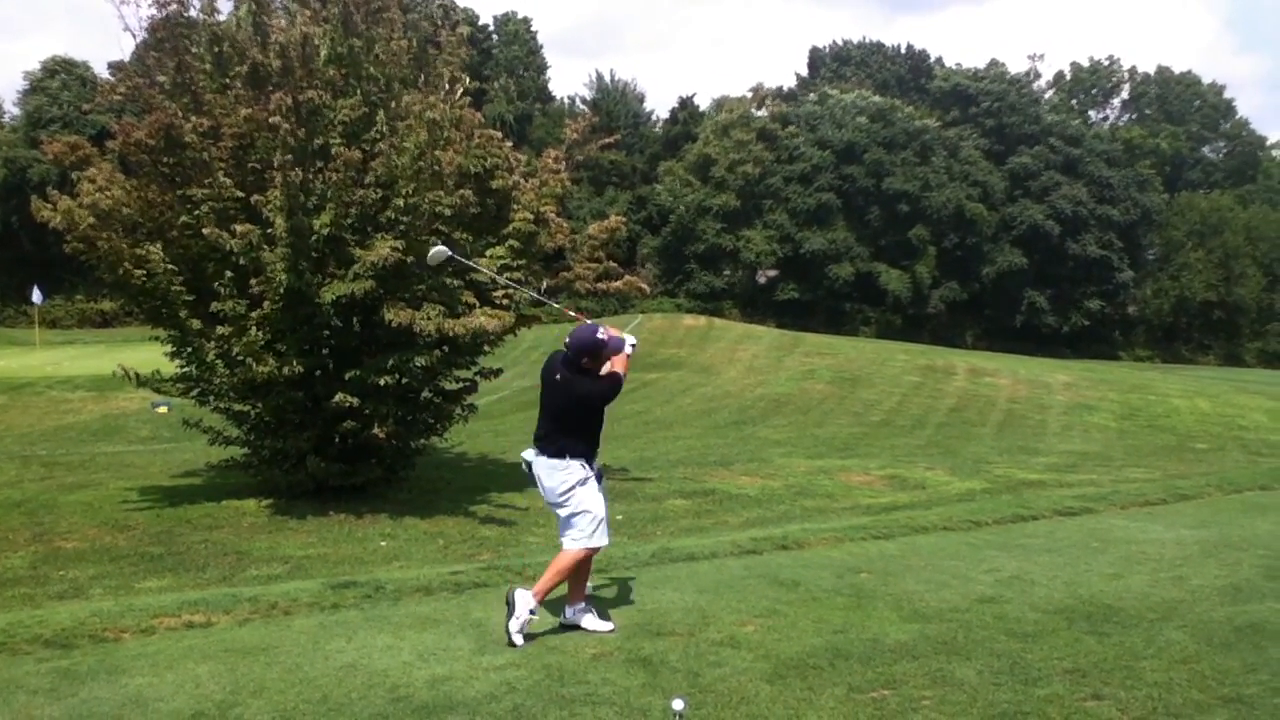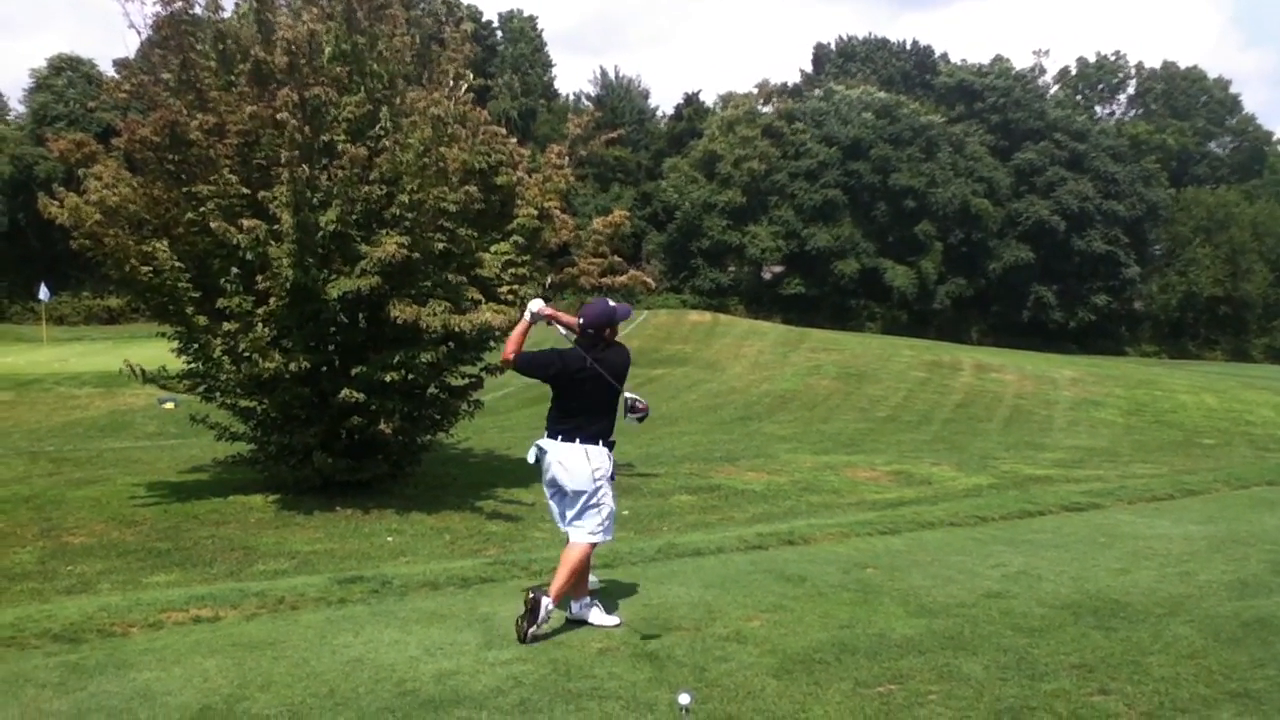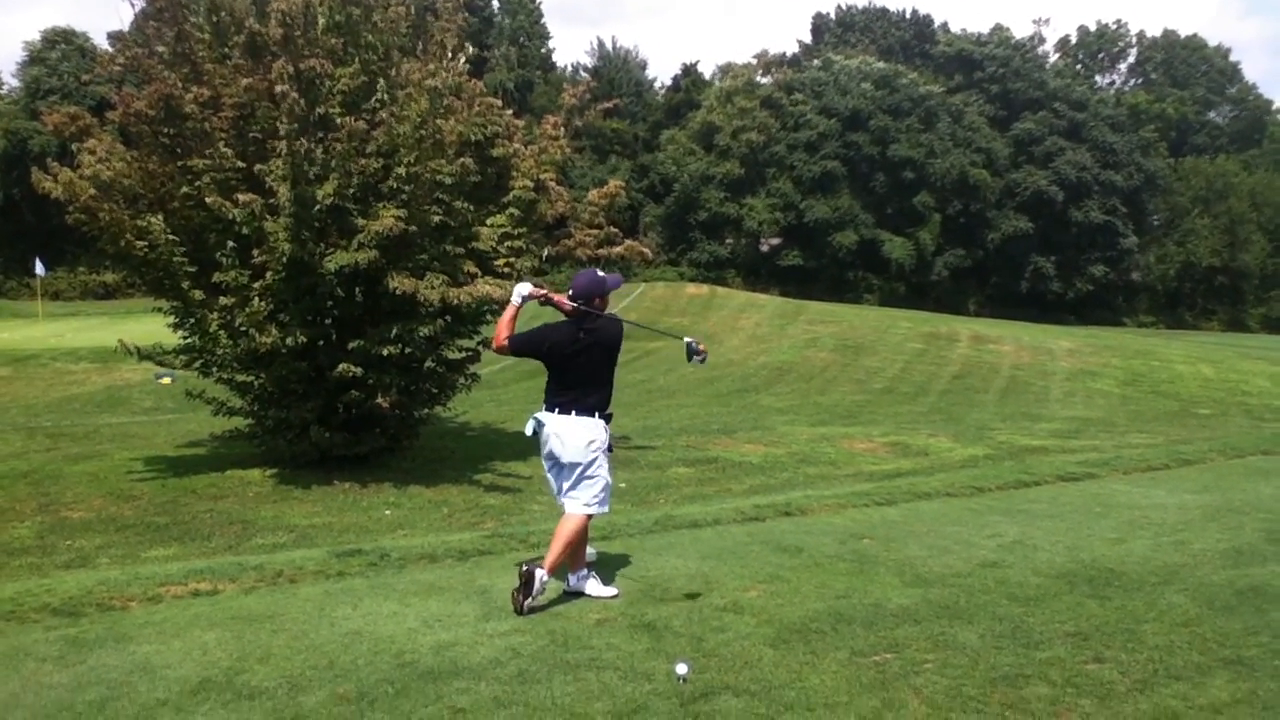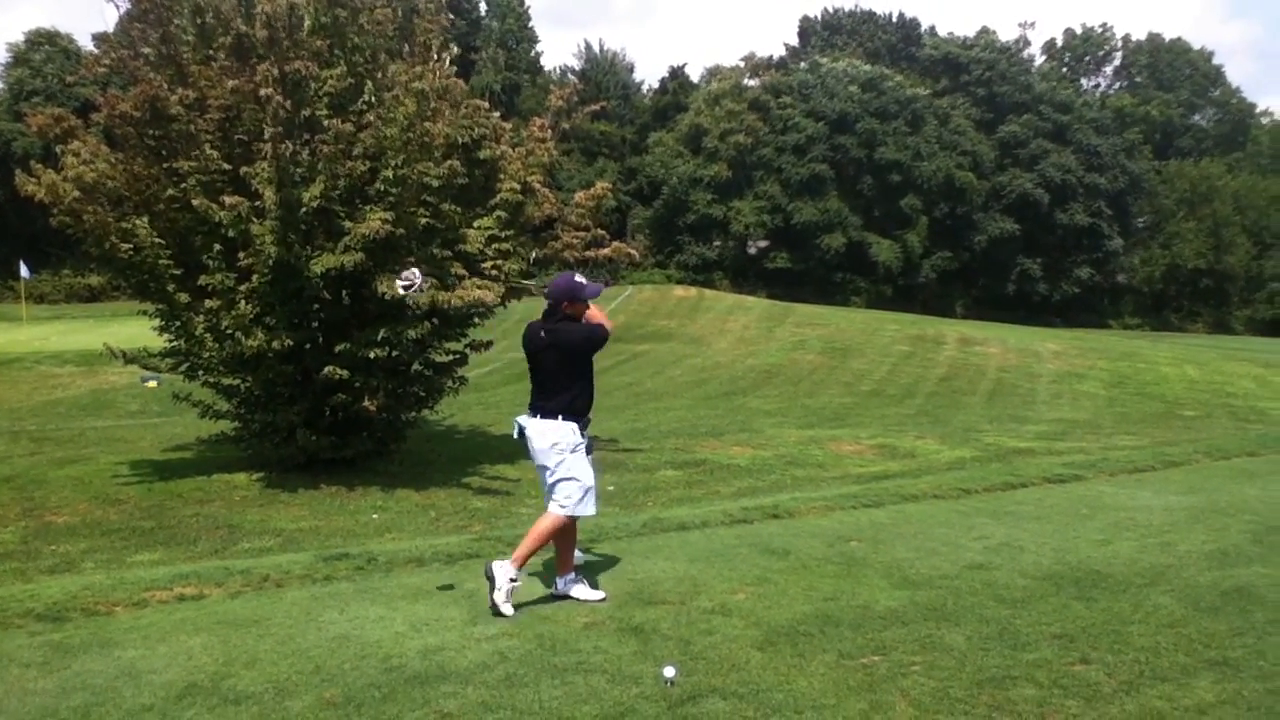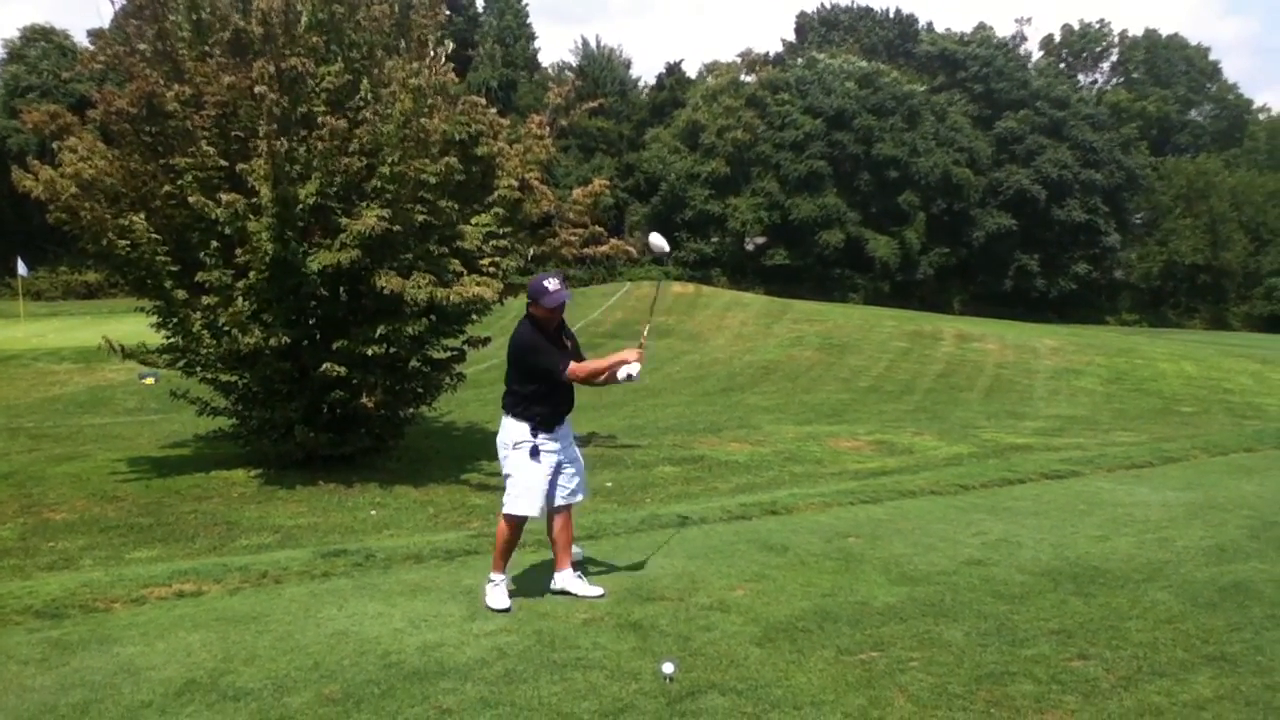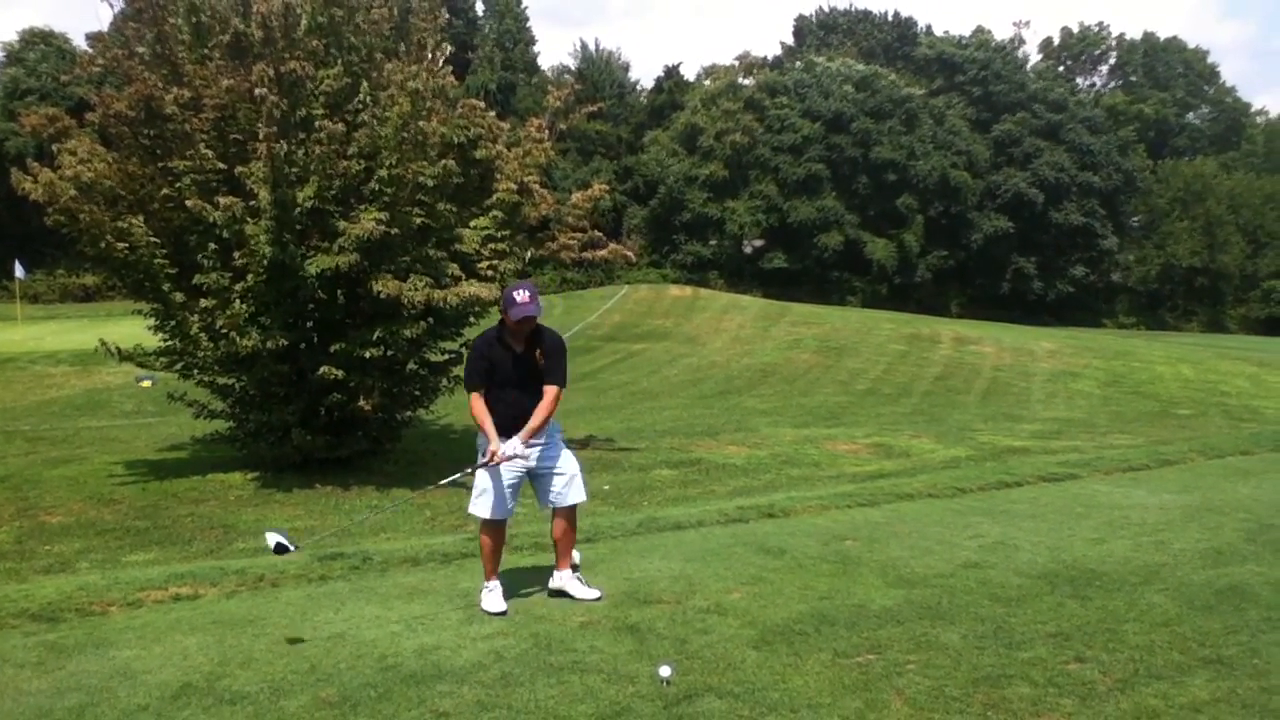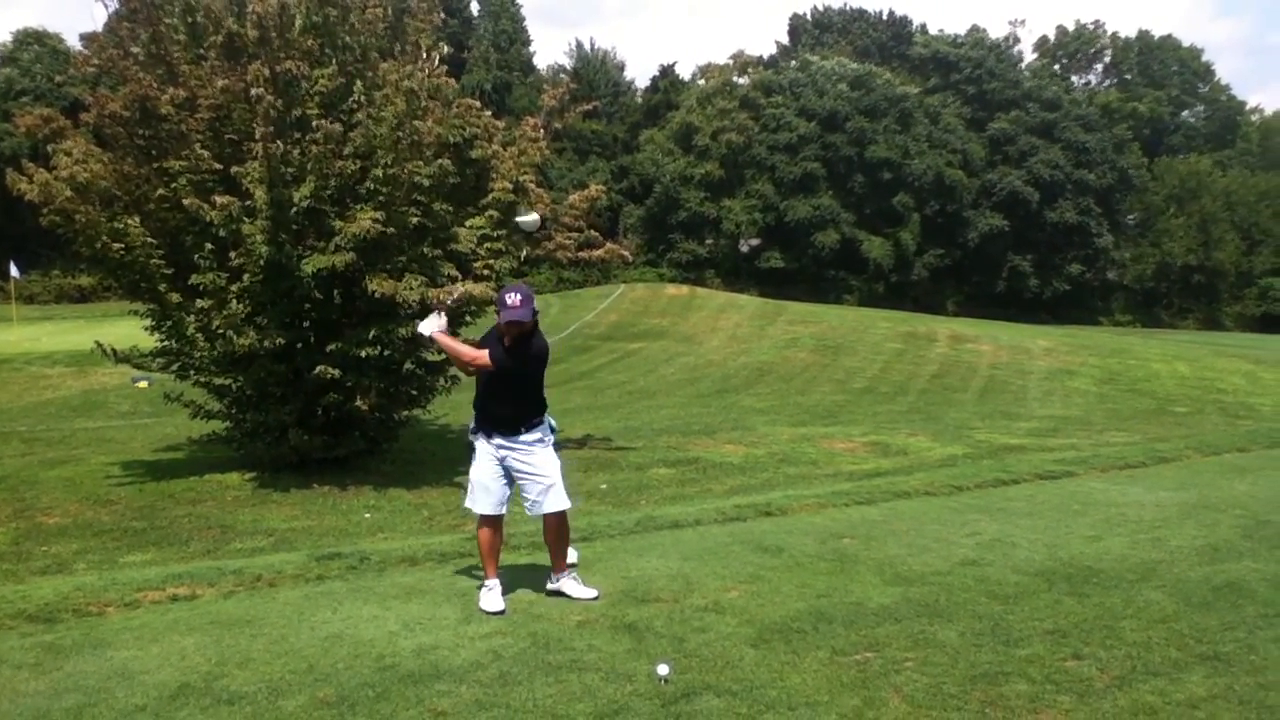
dt=0.3s
person 1, frame 1
left shoulder: (555, 365)
right shoulder: (592, 390)
right elbow: (617, 373)
left wrist: (616, 346)
right wrist: (624, 351)
left hip: (547, 460)
right hip: (569, 470)
left knee: (579, 538)
right knee: (584, 542)
left ankle: (575, 607)
right ankle: (529, 598)
person 1, frame 2
left shoulder: (560, 360)
right shoulder: (618, 358)
left elbow: (508, 357)
right elbow: (597, 335)
left wrist: (529, 317)
right wrist: (556, 315)
left hip: (553, 452)
right hip: (589, 458)
left knee: (578, 532)
right knee: (586, 536)
left ankle: (580, 602)
right ankle: (547, 600)
person 1, frame 3
left shoulder: (551, 334)
right shoulder: (610, 329)
left elbow: (499, 344)
right elbow: (588, 313)
left wrist: (516, 302)
right wrist: (550, 297)
left hip: (551, 425)
right hip: (586, 430)
left knee: (575, 503)
right knee: (582, 506)
left ankle: (578, 575)
right ankle: (540, 572)
person 1, frame 4
left shoulder: (534, 331)
right shoulder: (578, 336)
right elbow: (604, 326)
left wrist: (562, 297)
right wrist: (585, 307)
left hip: (541, 426)
right hip: (563, 431)
left knee: (564, 505)
right knee: (566, 507)
left ankle: (565, 578)
right ankle: (509, 567)
person 1, frame 5
left shoulder: (559, 329)
right shoulder: (525, 338)
left elbow: (579, 371)
right elbow: (575, 373)
left wrist: (615, 373)
right wrist: (622, 357)
left hip: (559, 430)
right hip: (526, 434)
left knee: (562, 504)
right knee: (520, 509)
left ankle: (564, 574)
right ankle: (497, 579)
person 1, frame 6
left shoulder: (551, 342)
right shoulder: (484, 346)
left elbow: (551, 396)
right elbow: (476, 397)
left wrist: (522, 439)
right wrist: (492, 441)
left hip: (542, 437)
right hip: (498, 439)
left knee: (566, 503)
right knee: (493, 515)
left ankle: (563, 575)
right ankle: (491, 585)
person 1, frame 7
left shoulder: (534, 348)
right shoulder: (497, 334)
left elbow: (478, 360)
right elbow: (471, 367)
left wrist: (437, 335)
right wrist: (445, 334)
left hip: (528, 440)
right hip: (488, 439)
left knee: (554, 509)
right knee: (488, 513)
left ankle: (560, 576)
right ankle: (491, 583)
